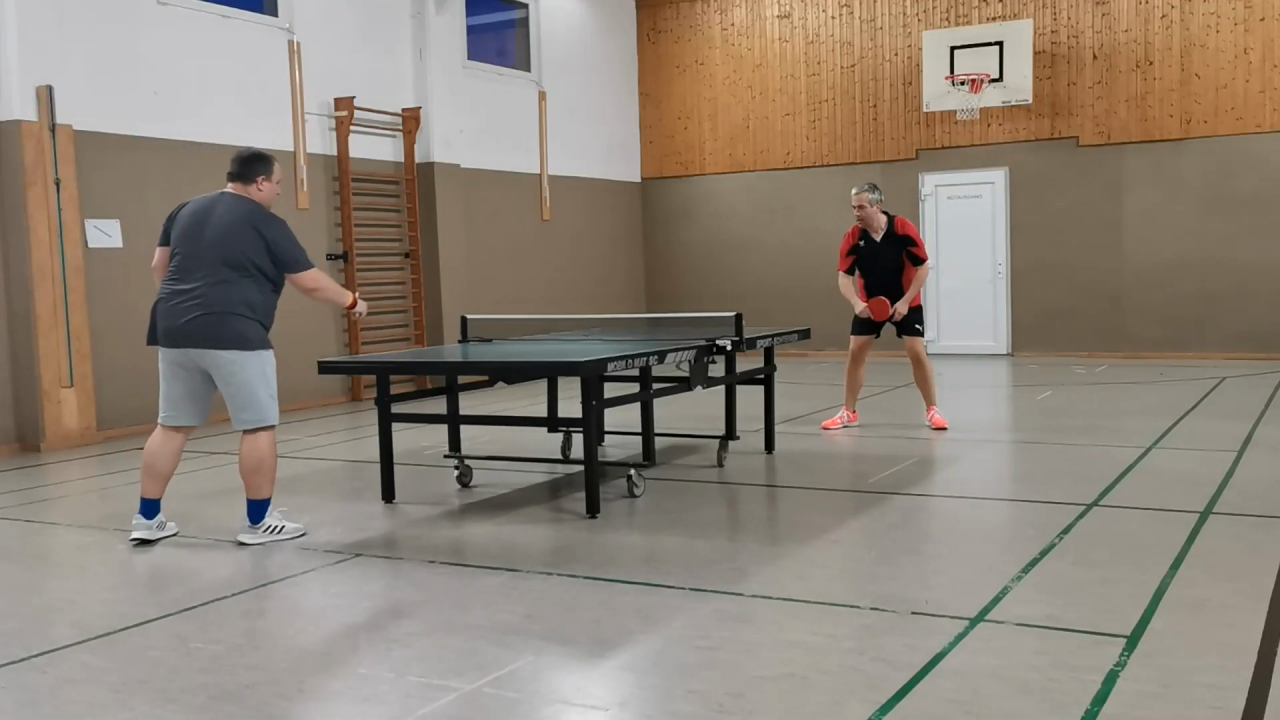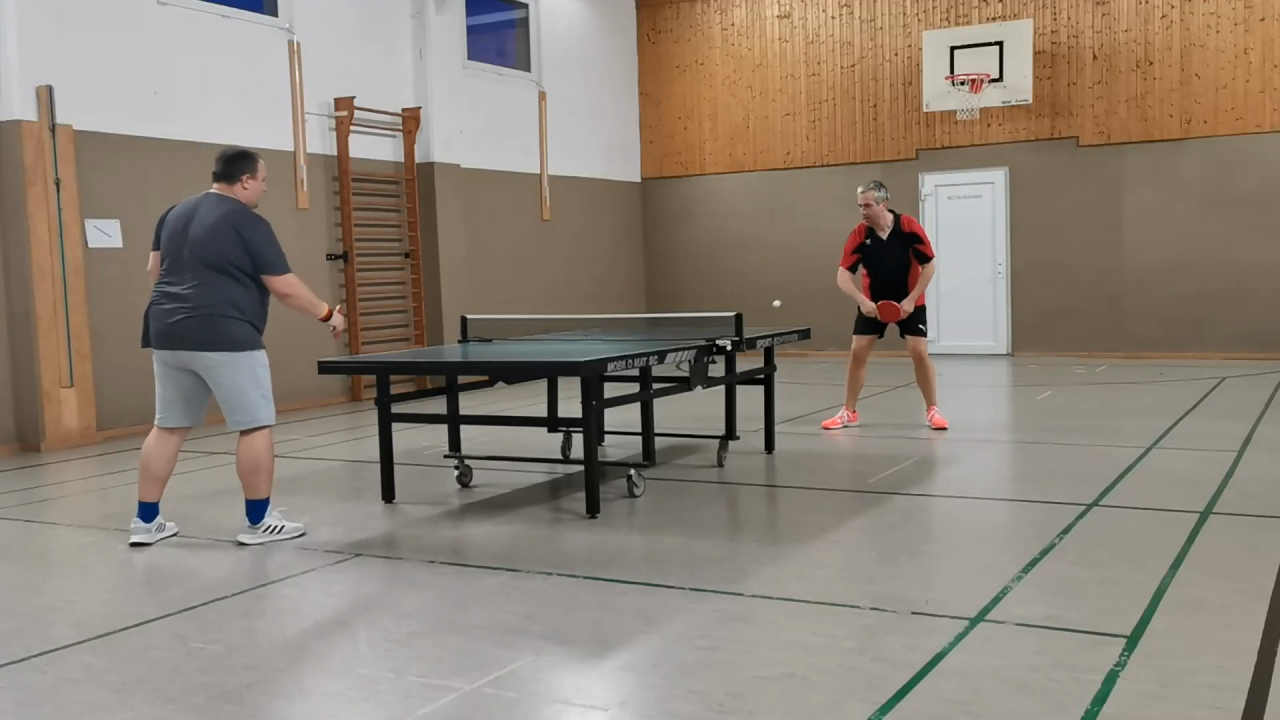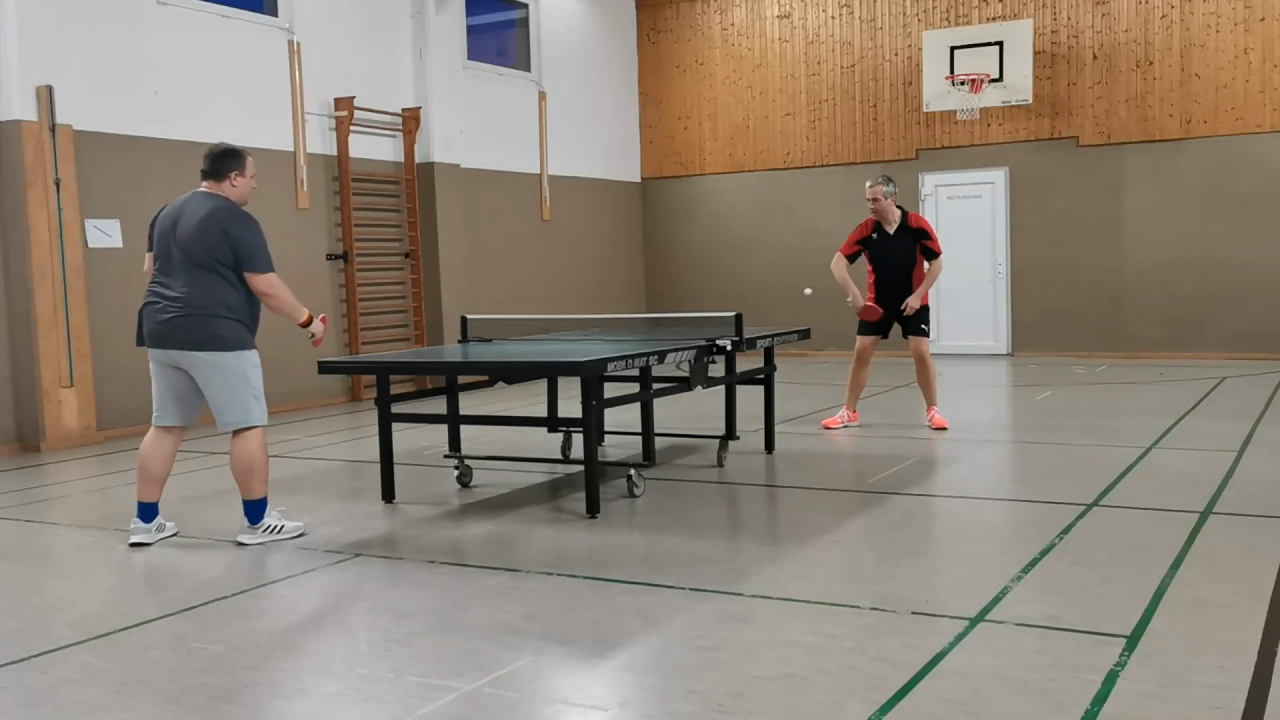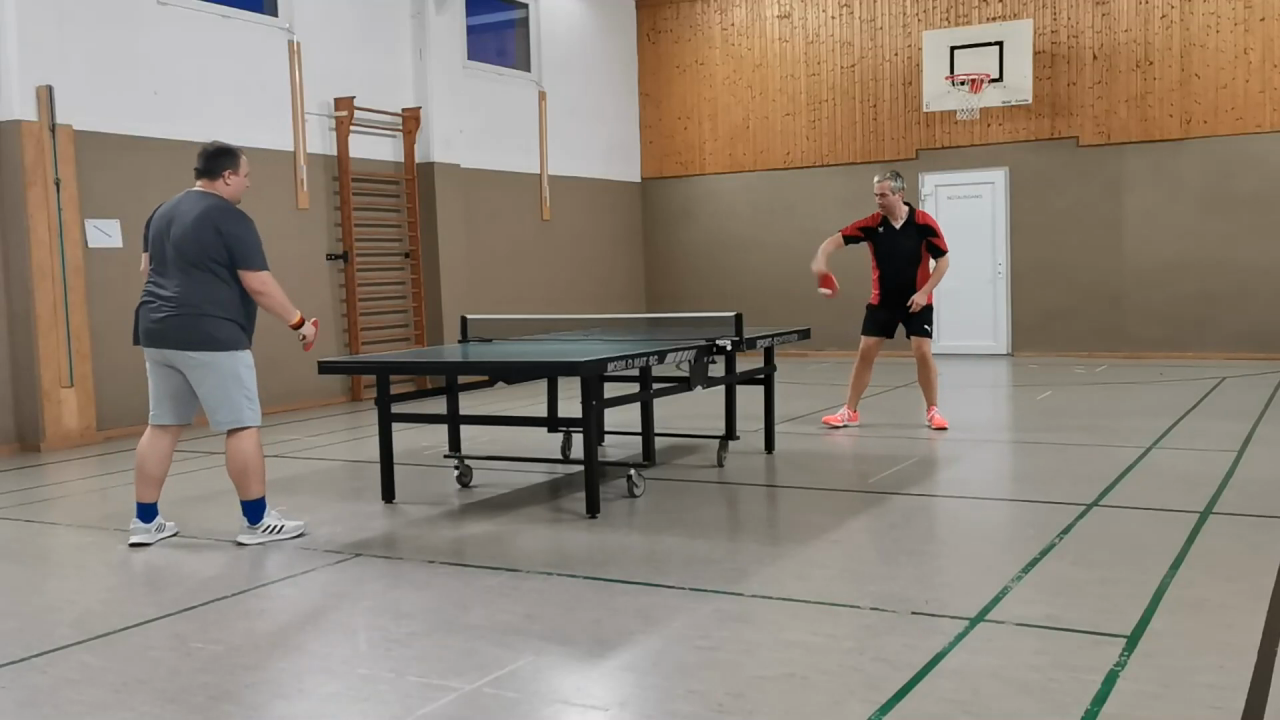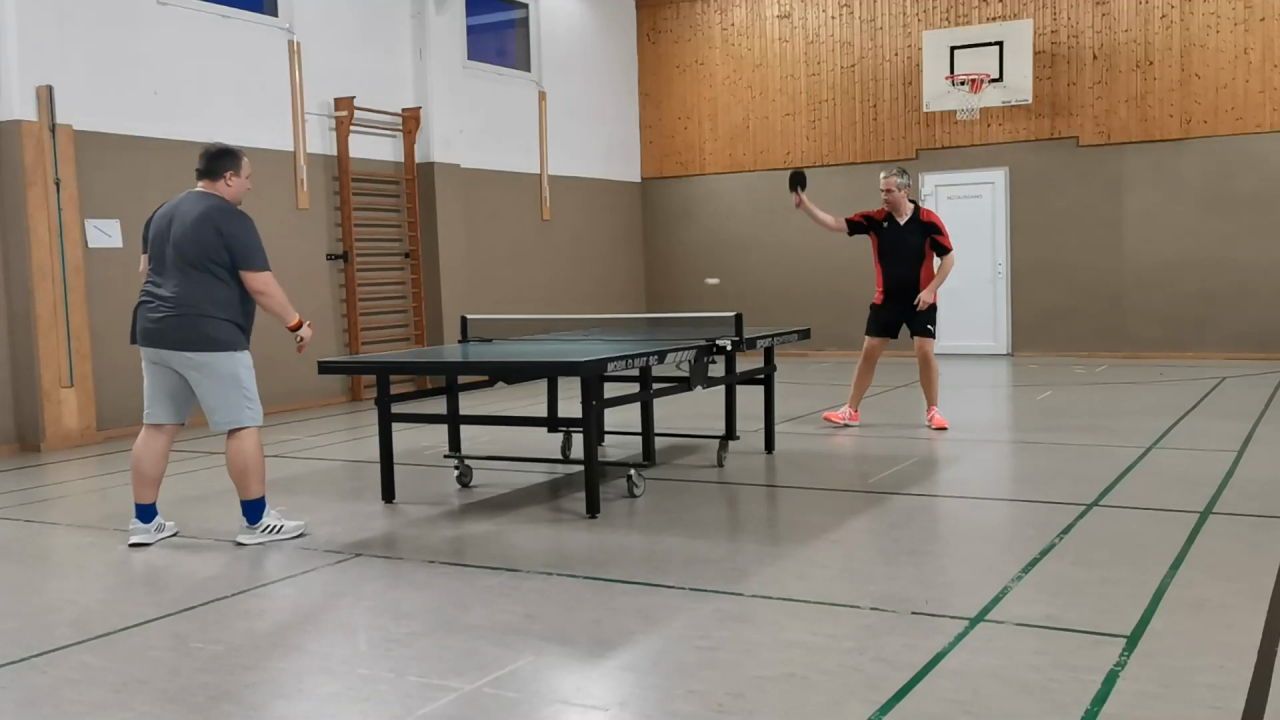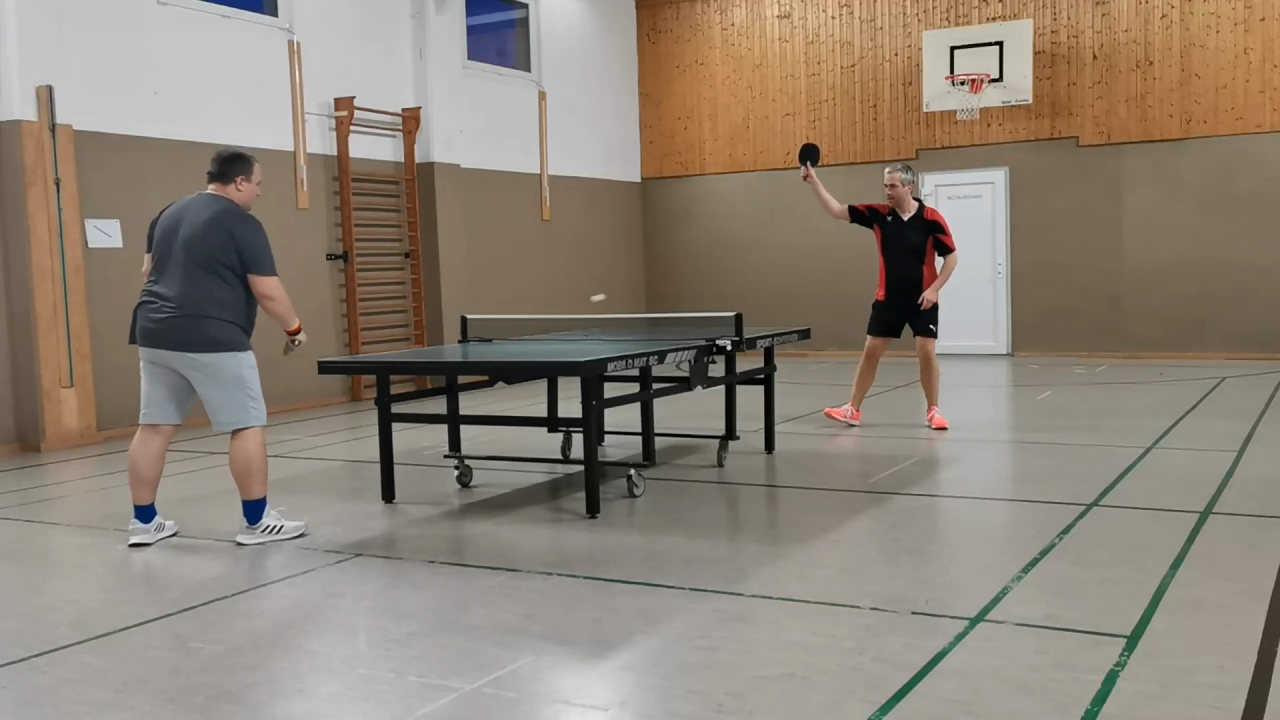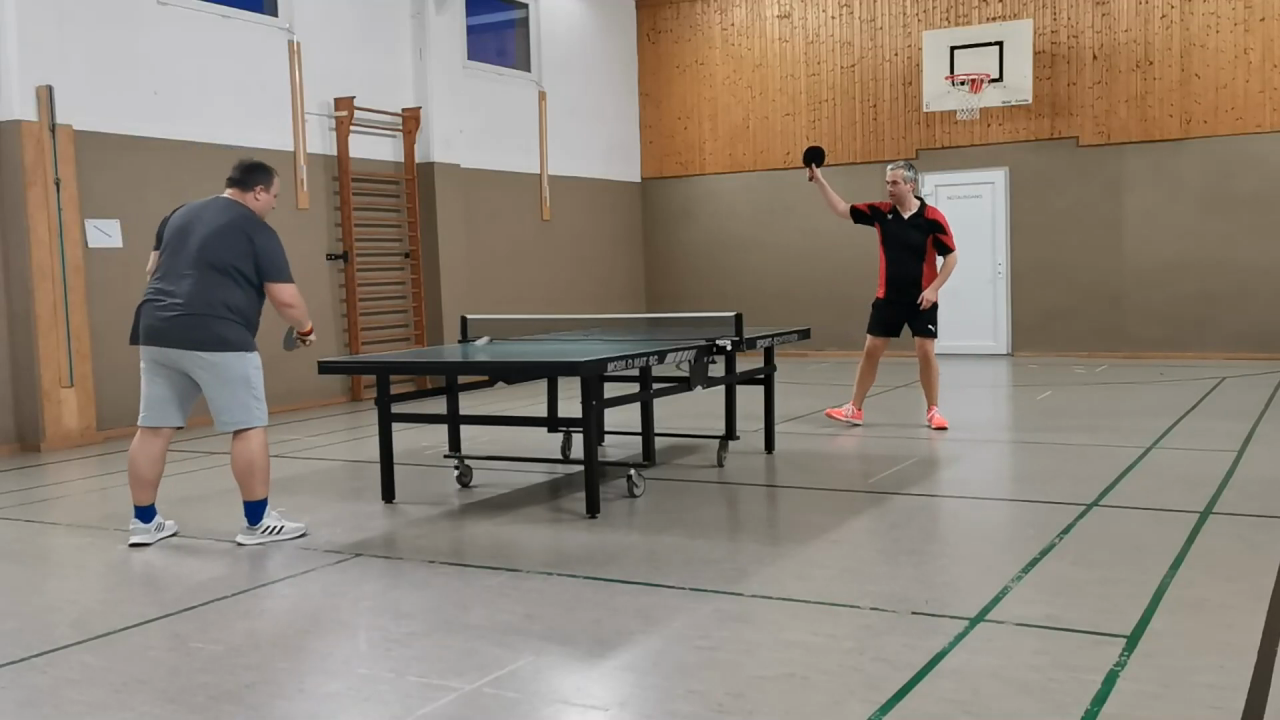
dt=0.1s
person 1, frame 1
left shoulder: (185, 211)
right shoulder: (266, 224)
left elbow: (159, 267)
right elbow: (310, 282)
right wrist: (350, 300)
left hip: (175, 334)
right hip: (232, 337)
left knee: (172, 426)
right knee: (259, 426)
left ankle: (147, 518)
right ankle: (259, 521)
person 1, frame 2
left shoulder: (175, 213)
right shoulder: (249, 224)
left elbow: (155, 270)
right elbow: (284, 288)
right wrist: (328, 314)
left hip: (168, 334)
right hip: (225, 338)
left knee: (168, 427)
right knee: (255, 426)
left ankle: (145, 520)
right ankle: (259, 521)
person 1, frame 3
left shoulder: (167, 213)
right shoulder: (237, 221)
left elbow: (150, 269)
right elbow: (265, 287)
right wrist: (308, 319)
left hip: (162, 334)
right hip: (216, 338)
left knee: (165, 426)
right knee: (247, 426)
left ankle: (145, 521)
right ankle: (257, 521)
person 1, frame 4
left shoulder: (163, 212)
right shoulder: (231, 219)
left elbow: (149, 270)
right elbow: (259, 285)
right wrist: (298, 321)
left hip: (159, 333)
right hip: (212, 337)
left knee: (162, 426)
right knee: (242, 426)
left ankle: (145, 521)
right ankle: (257, 521)
person 1, frame 5
left shoulder: (163, 213)
right shoulder: (231, 220)
left elbow: (148, 271)
right elbow: (260, 286)
right wrist: (296, 323)
left hip: (156, 334)
right hip: (210, 338)
left knee: (158, 426)
right knee: (242, 426)
left ankle: (144, 521)
right ankle: (256, 521)
person 1, frame 6
left shoulder: (170, 213)
right shoulder: (242, 223)
left elbow: (149, 271)
right elbow: (268, 290)
right wrist: (294, 327)
left hip: (155, 335)
right hip: (213, 338)
left knee: (155, 427)
right knee: (247, 426)
left ankle: (144, 520)
right ankle: (257, 521)
person 1, frame 7
left shoulder: (181, 214)
right shoulder: (257, 231)
left elbow: (153, 270)
right elbow: (285, 298)
right wrist: (306, 327)
left hip: (157, 334)
right hip: (217, 339)
left knee: (154, 428)
right knee: (249, 427)
left ankle: (144, 520)
right ankle: (258, 522)
person 2, frame 1
left shoulder: (904, 229)
right shoulder: (852, 238)
left elbow: (922, 268)
right elbow: (845, 277)
left wrist: (905, 301)
right wrist: (857, 303)
left hip: (905, 303)
right hip: (869, 304)
left knee: (917, 353)
right knee: (856, 352)
left ankle: (932, 411)
right ankle: (848, 412)
person 2, frame 2
left shoulder: (911, 229)
right shoulder: (859, 236)
left elbow: (929, 266)
right elbow: (844, 274)
left wrist: (911, 299)
right wrist: (863, 300)
left hip: (909, 303)
right hip: (873, 303)
left knee: (919, 352)
right knee: (858, 353)
left ankle: (932, 411)
right ankle: (848, 412)
person 2, frame 3
left shoulder: (918, 225)
right shoulder: (865, 230)
left elbow: (936, 263)
right elbow: (838, 262)
left wrist: (918, 295)
right wrist: (853, 292)
left hip: (913, 300)
right hip: (876, 302)
left knee: (921, 353)
right knee: (862, 352)
left ankle: (933, 411)
right ankle: (849, 412)
person 2, frame 4
left shoulder: (924, 223)
right shoulder: (872, 224)
left elbow: (943, 260)
right elbow: (837, 239)
left wrist: (924, 292)
right wrist: (820, 259)
left hip: (917, 301)
right hip: (881, 301)
left knee: (923, 353)
right knee: (866, 352)
left ankle: (932, 412)
right ankle: (850, 411)
person 2, frame 5
left shoulder: (929, 220)
right shoulder: (875, 219)
left elbow: (948, 259)
right elbow: (835, 224)
left wrist: (930, 290)
right wrist: (807, 206)
left hip: (920, 300)
right hip: (885, 301)
left knee: (925, 352)
right knee: (869, 353)
left ankle: (933, 411)
right ankle: (851, 411)
person 2, frame 6
left shoulder: (932, 219)
right shoulder: (879, 214)
left elbow: (951, 258)
right elbow: (838, 210)
left wrist: (934, 289)
right wrist: (813, 180)
left hip: (922, 300)
right hip: (888, 299)
left knee: (926, 352)
right knee: (871, 352)
left ankle: (933, 411)
right ankle: (852, 409)
person 2, frame 7
left shoulder: (933, 218)
right shoulder: (881, 212)
left elbow: (951, 257)
right elbow: (842, 209)
left wrist: (933, 289)
right wrist: (819, 180)
left hip: (922, 299)
right hip: (887, 298)
left knee: (926, 352)
right knee: (871, 351)
left ankle: (933, 411)
right ankle: (854, 409)
